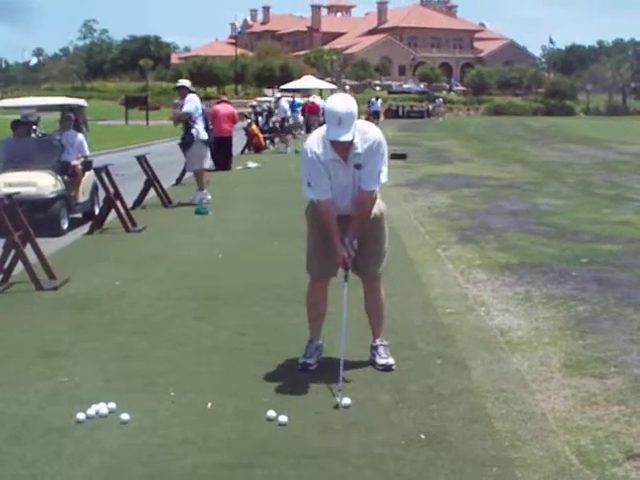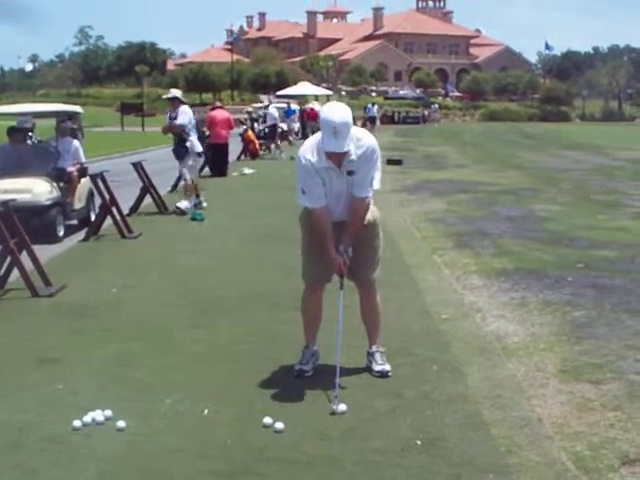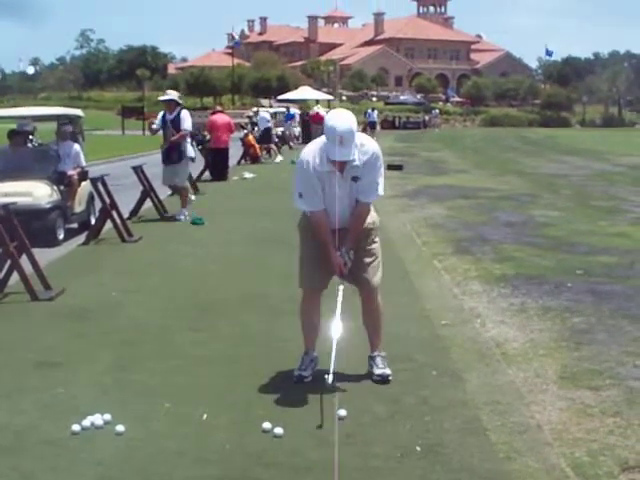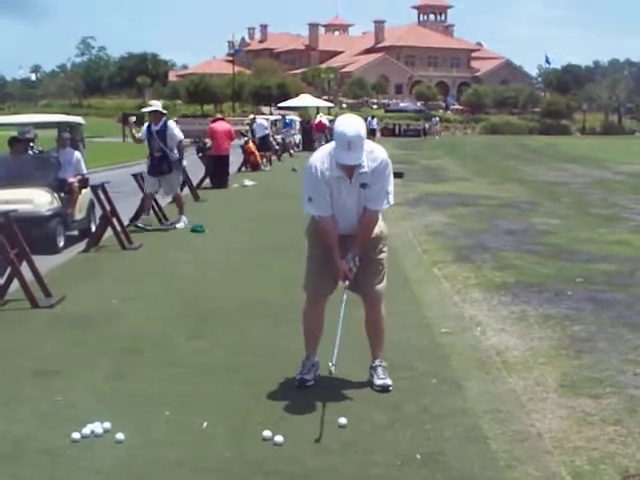
dt=0.3s
person 1, frame 1
left shoulder: (373, 139)
right shoulder: (314, 147)
left elbow: (368, 194)
right elbow: (324, 201)
left wrist: (352, 237)
right wrist: (336, 243)
left hip: (366, 213)
right hip: (326, 214)
left knee: (372, 279)
right knee: (318, 279)
left ankle: (378, 343)
right ankle: (314, 343)
person 1, frame 2
left shoulder: (367, 145)
right shoulder: (308, 155)
left elbow: (361, 199)
right elbow: (318, 209)
left wrist: (346, 244)
right wrist: (331, 252)
left hip: (360, 220)
right hip: (319, 221)
left knee: (368, 285)
right knee: (313, 285)
left ankle: (375, 349)
right ankle: (310, 349)
person 1, frame 3
left shoulder: (370, 151)
right shoulder: (309, 159)
left elbow: (364, 204)
right elbow: (316, 212)
left wrist: (348, 246)
right wrist: (331, 253)
left hip: (359, 224)
right hip: (319, 226)
left knee: (370, 289)
right knee: (311, 291)
left ankle: (376, 354)
right ankle: (309, 355)
person 1, frame 4
left shoulder: (379, 159)
right shoulder: (318, 164)
left elbow: (372, 212)
right elbow: (324, 217)
left wrist: (355, 254)
right wrist: (337, 259)
left hip: (367, 233)
right hip: (326, 233)
left knee: (374, 298)
right knee: (315, 296)
left ankle: (377, 364)
right ankle: (310, 360)
person 2, frame 1
left shoulder: (192, 98)
right shoulder: (183, 102)
left elbow: (185, 115)
right elbow: (176, 121)
left wrist: (177, 116)
right wrist: (178, 117)
left hip: (197, 136)
right hip: (191, 137)
left knee: (197, 166)
right knee: (195, 167)
left ankle: (202, 192)
right ankle: (202, 192)
person 2, frame 2
left shoulder: (185, 109)
right shoulder: (171, 114)
left elbow: (178, 127)
right elbow: (165, 130)
left wrist: (169, 129)
right wrist: (167, 127)
left hip: (190, 147)
right hip: (181, 147)
left knee: (187, 174)
right knee: (190, 175)
left ankle: (187, 201)
right ankle: (198, 200)
person 2, frame 3
left shoulder: (183, 113)
right shoulder: (163, 115)
left elbow: (185, 133)
right elbow: (154, 131)
left wrist: (170, 141)
right wrist: (151, 124)
left hip: (181, 152)
right hip: (169, 152)
left knee: (181, 182)
right knee: (169, 182)
left ankle: (184, 210)
right ankle: (187, 197)
person 2, frame 4
left shoulder: (169, 124)
right shoulder: (148, 126)
left elbow: (180, 142)
right elbow: (139, 139)
left wrist: (180, 160)
right wrist: (131, 129)
left hip: (169, 164)
right hip: (154, 163)
left knee: (175, 192)
right knee: (149, 191)
left ankle: (182, 217)
right ankle: (145, 218)
